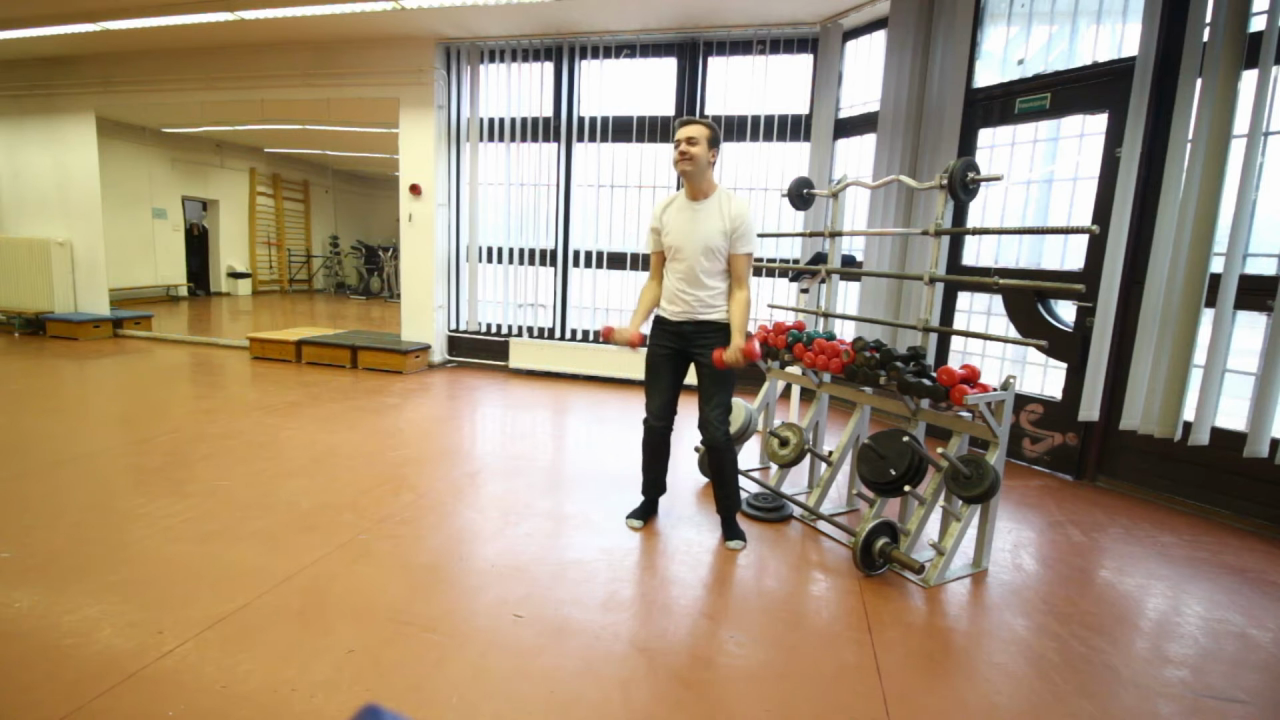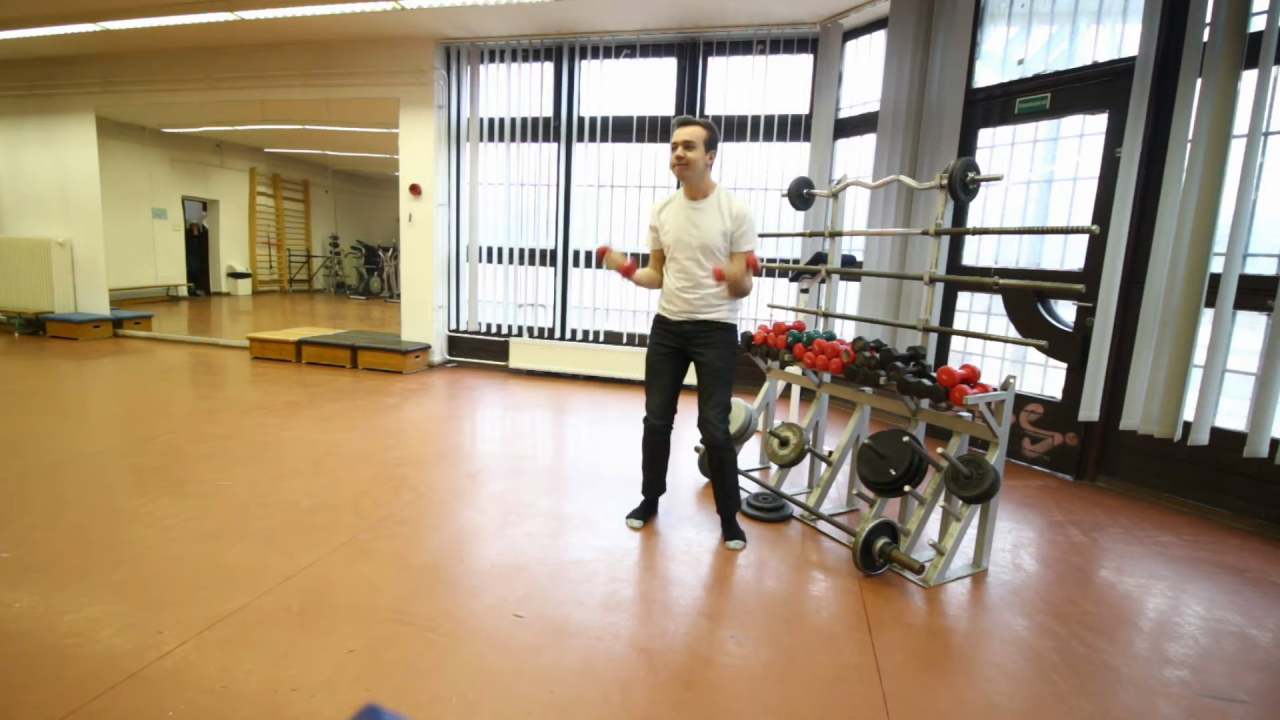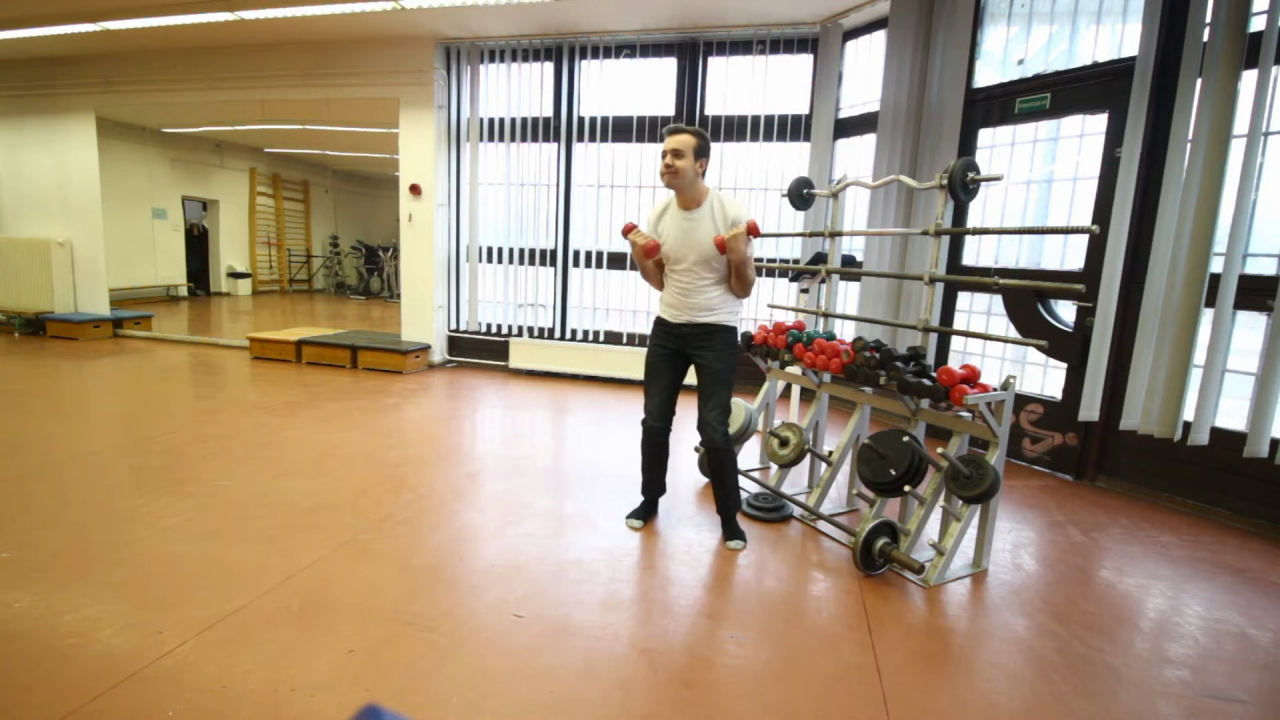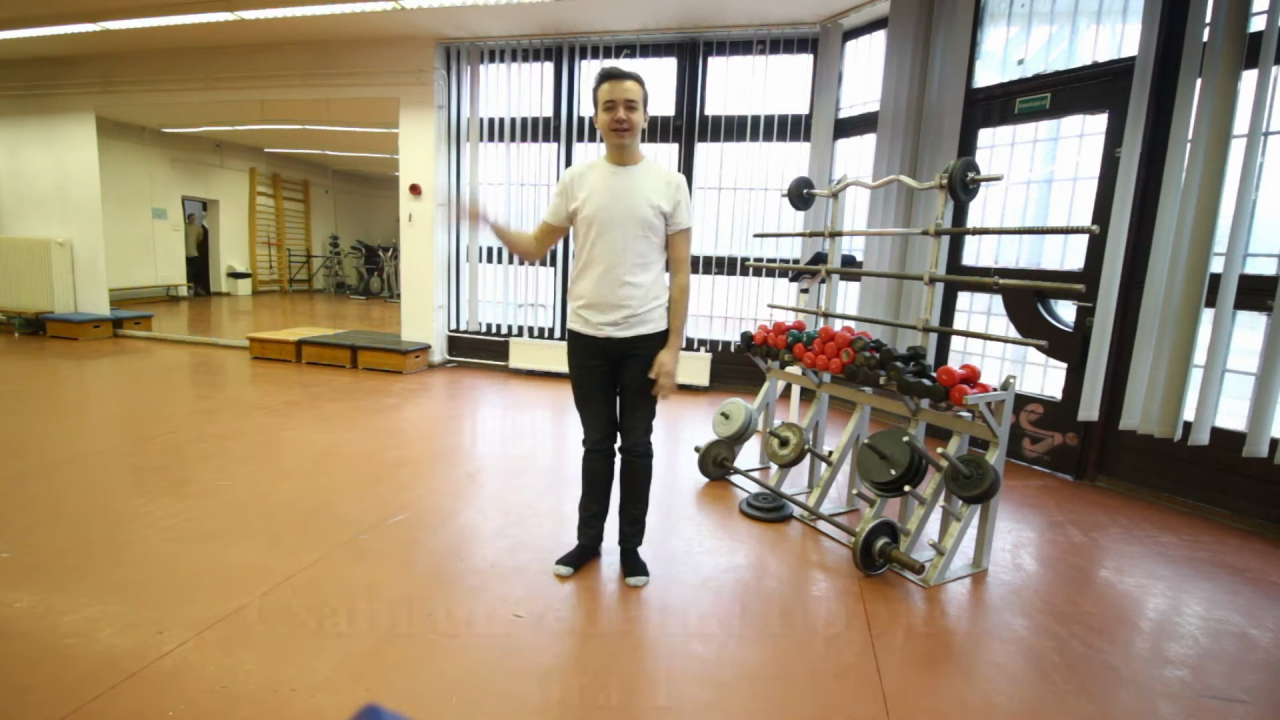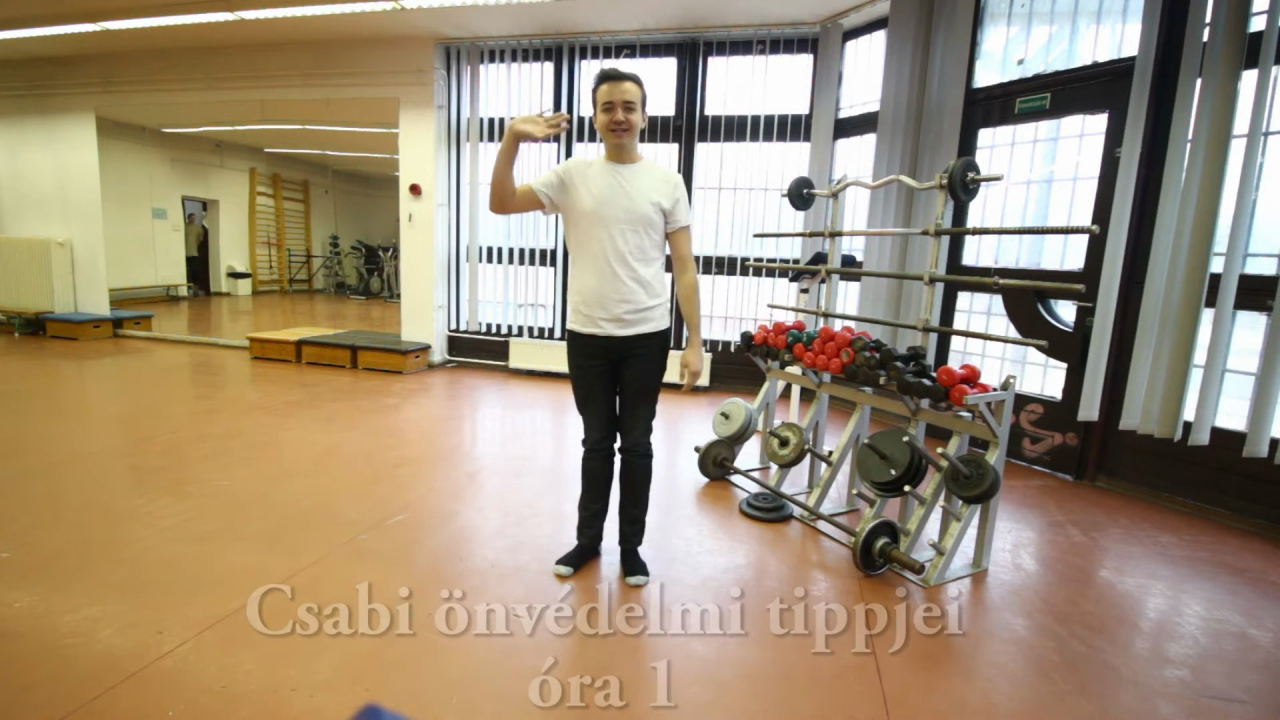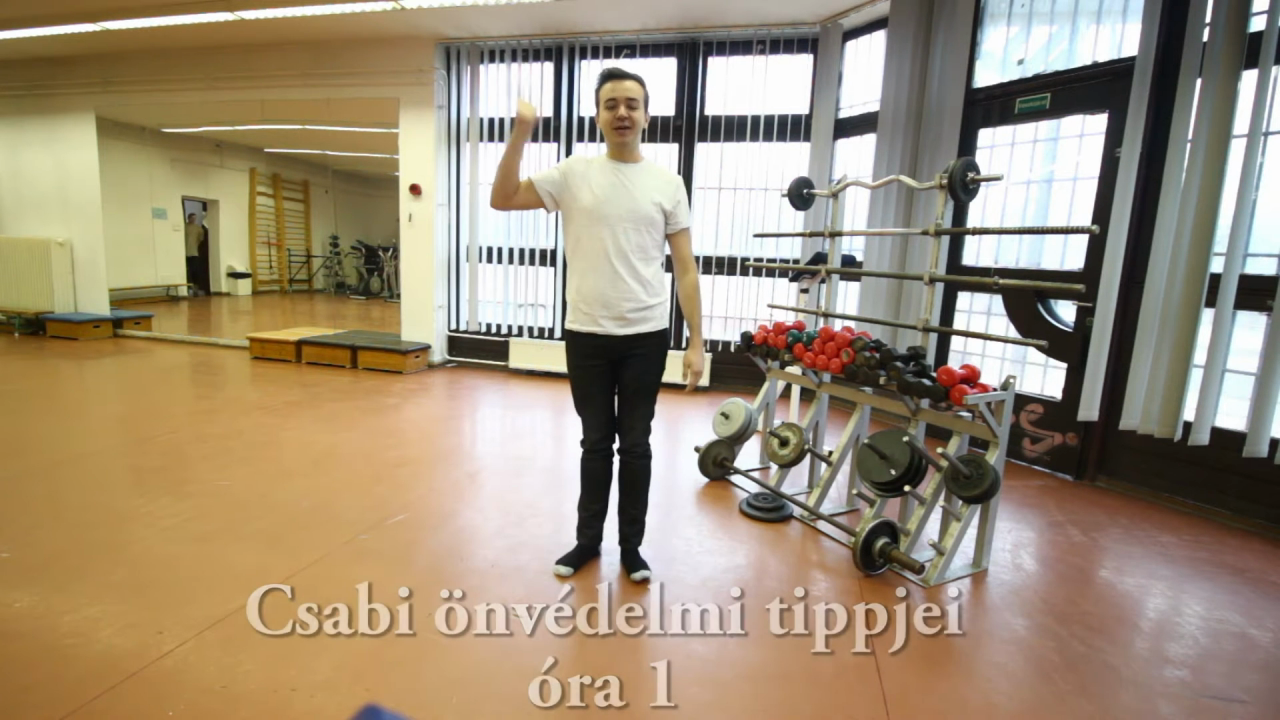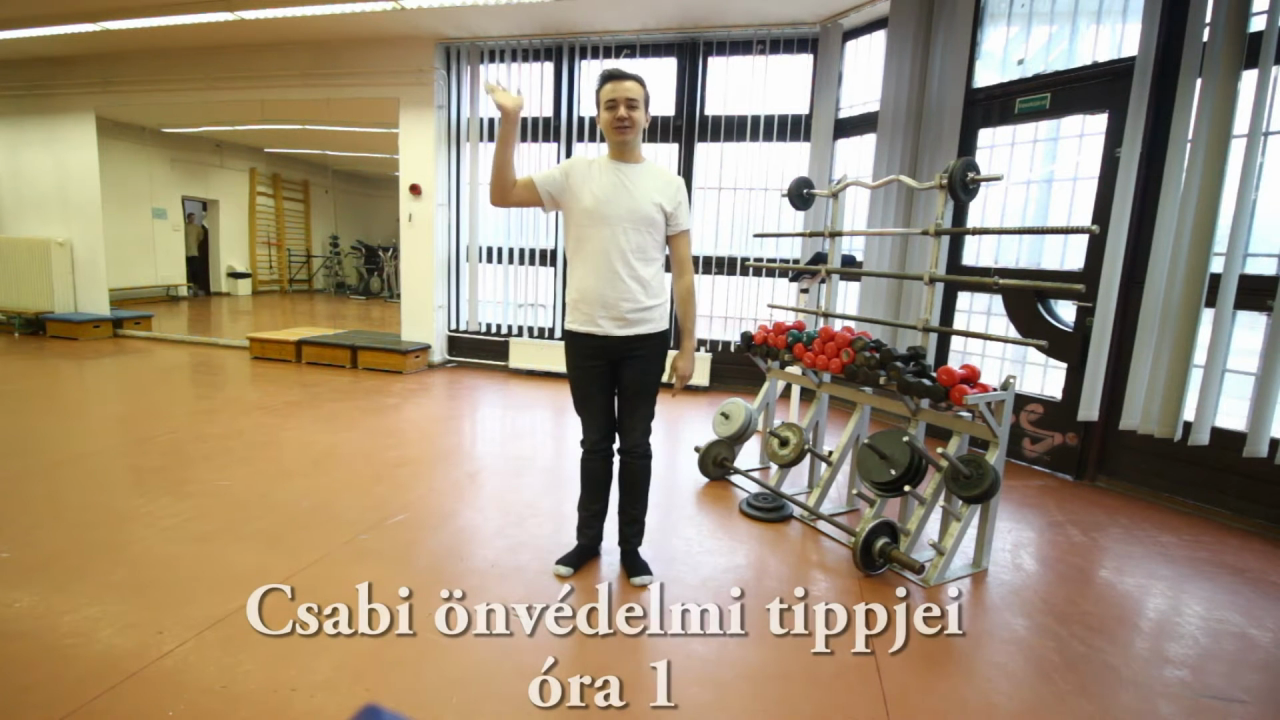
dt=0.2s
person 1, frame 1
left shoulder: (734, 211)
right shoulder: (664, 211)
left elbow: (739, 285)
right elbow: (656, 278)
left wrist: (737, 338)
right wrist: (635, 323)
left hip: (712, 330)
right hip: (668, 327)
left knee: (714, 428)
right knee: (657, 420)
left ankle: (729, 516)
right ankle: (650, 499)
person 1, frame 2
left shoulder: (734, 211)
right shoulder: (662, 211)
left elbow: (742, 288)
right elbow: (658, 275)
left wrist: (738, 278)
right wrist: (629, 270)
left hip: (715, 330)
right hip: (667, 326)
left knee: (713, 426)
right knee: (656, 419)
left ankle: (729, 516)
right ankle: (650, 498)
person 1, frame 3
left shoulder: (729, 215)
right shoulder: (659, 216)
left elbow: (743, 290)
right elbow: (660, 280)
left wrist: (740, 258)
right wrist: (639, 258)
left hip: (715, 332)
right hip: (668, 329)
left knee: (713, 429)
right knee: (655, 420)
left ankle: (729, 516)
right ankle: (650, 499)
person 1, frame 4
left shoulder: (669, 183)
right shoulder: (577, 180)
left elbow: (679, 270)
right elbow: (536, 247)
left wrist: (673, 346)
right wrist: (495, 227)
left hip: (644, 336)
right hip: (588, 335)
left knee: (636, 444)
right knee: (596, 442)
left ankle: (631, 546)
right ankle: (589, 540)
person 1, frame 5
left shoulder: (666, 182)
right shoulder: (573, 175)
left elbow: (684, 266)
right elbow: (501, 201)
left wrist: (694, 341)
right wrist: (514, 138)
left hip: (646, 336)
right hip: (588, 335)
left knee: (636, 444)
right knee: (596, 441)
left ankle: (630, 547)
right ankle: (588, 540)
person 1, frame 6
left shoulder: (667, 183)
right shoulder: (574, 173)
left elbow: (685, 269)
right elbow: (502, 199)
left wrist: (696, 344)
right wrist: (521, 132)
left hip: (645, 336)
right hip: (586, 334)
left knee: (635, 443)
right knee: (595, 441)
left ankle: (631, 546)
right ankle: (587, 539)
person 1, frame 7
left shoulder: (669, 185)
right shoulder: (575, 174)
left elbow: (682, 271)
right elbow: (501, 194)
left wrist: (687, 347)
right wrist: (508, 124)
left hip: (646, 337)
right hip: (586, 334)
left knee: (635, 444)
right knee: (595, 442)
left ankle: (631, 546)
right ankle: (588, 539)
